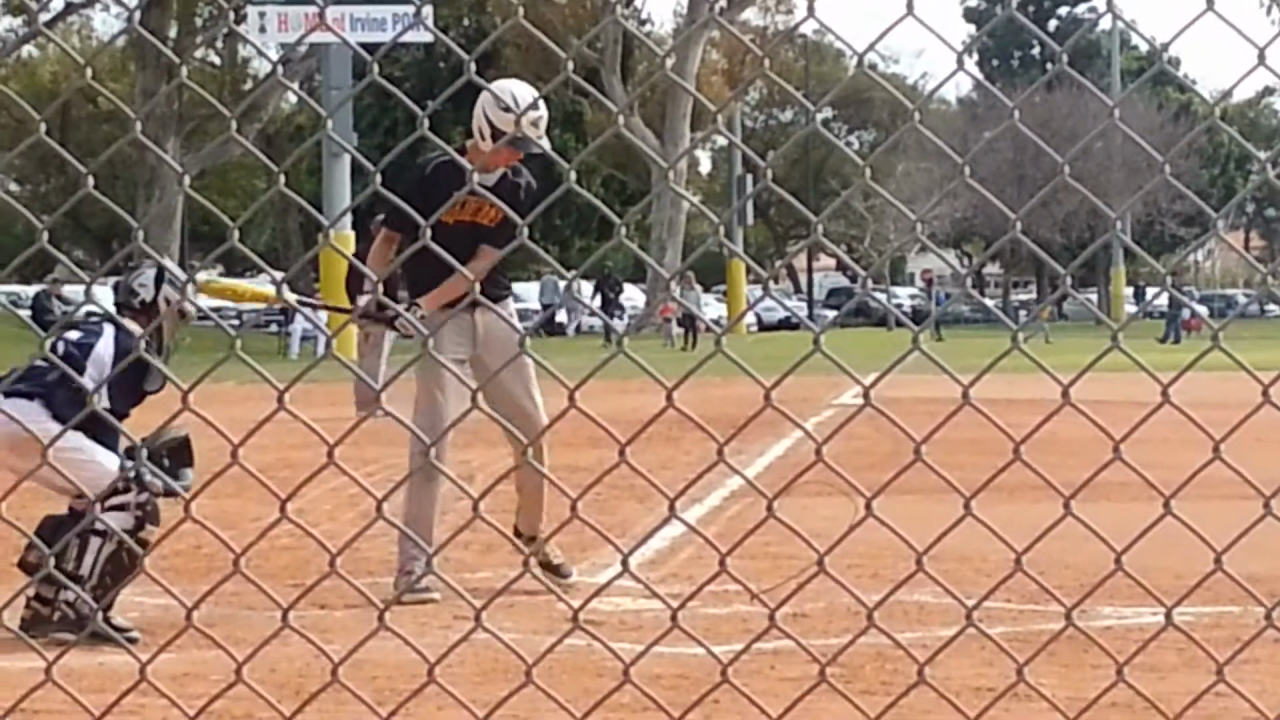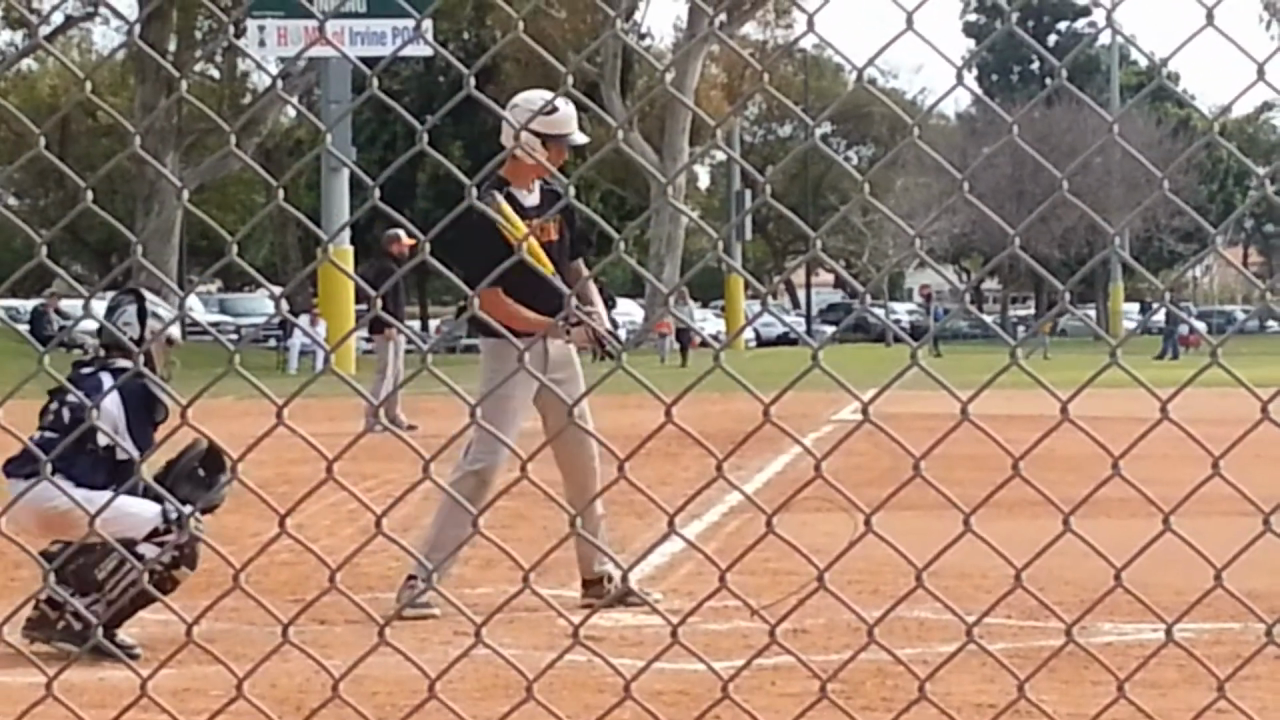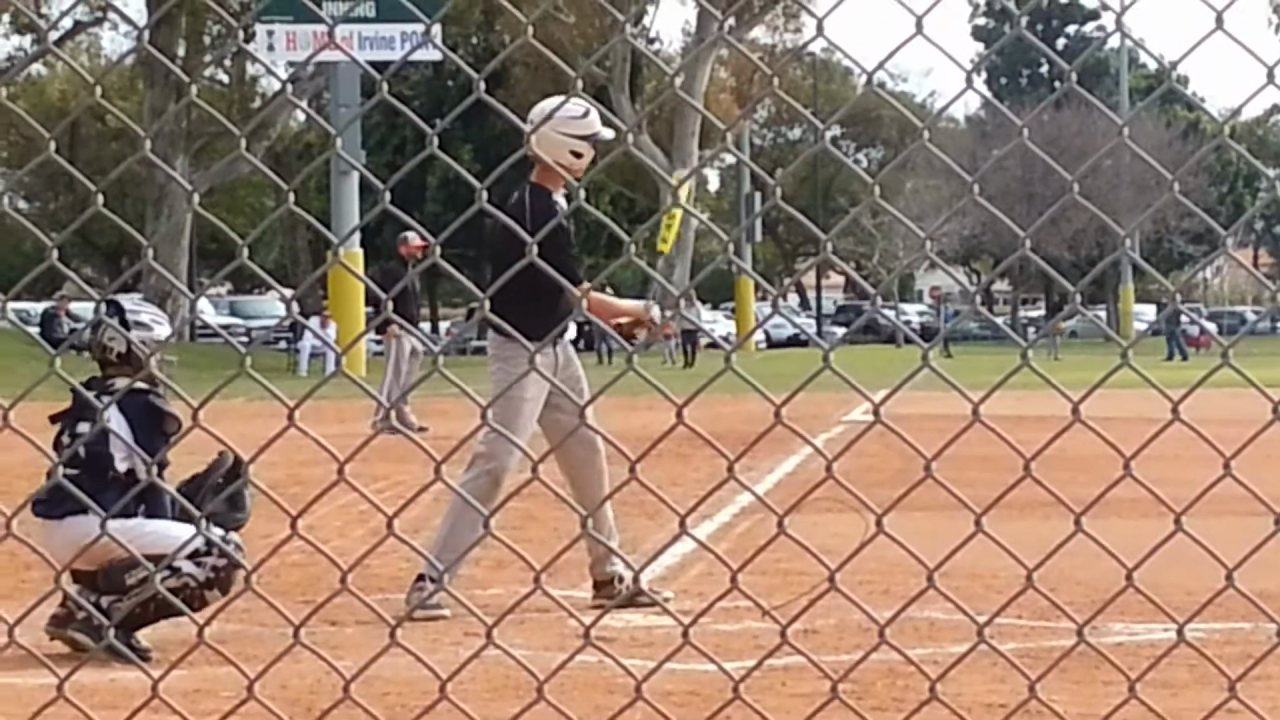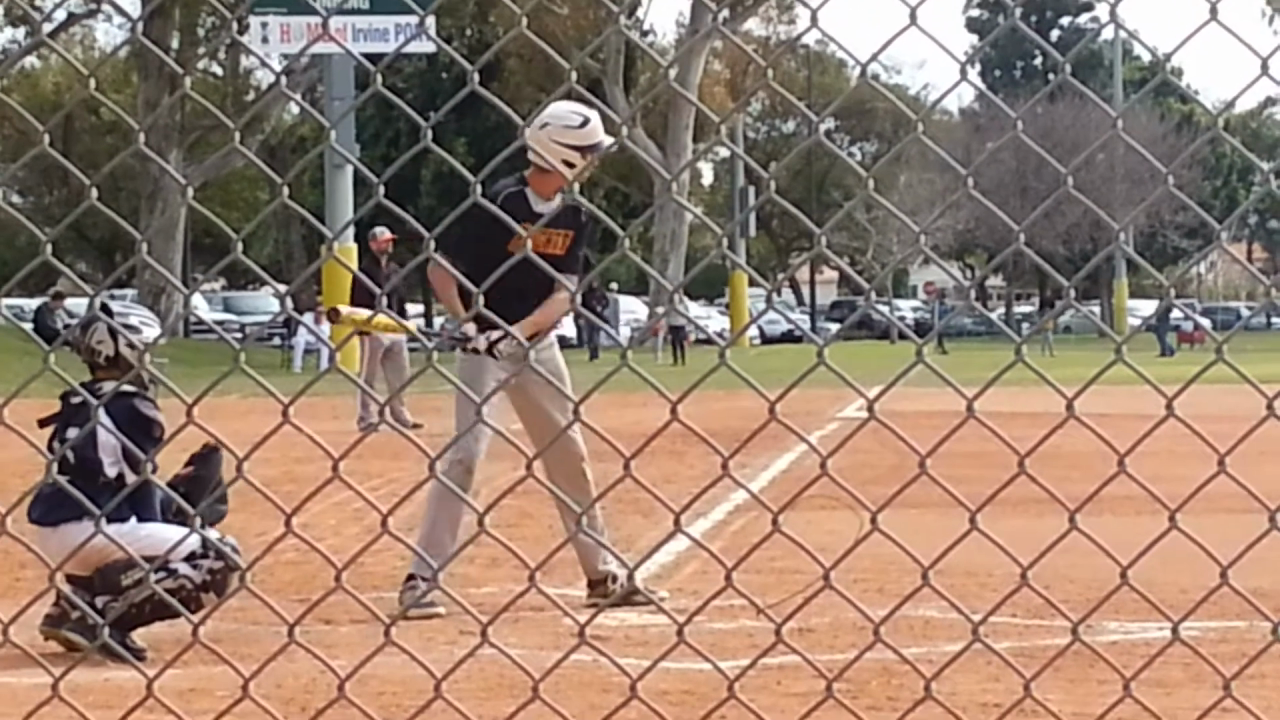
dt=0.5s
person 1, frame 1
left shoulder: (519, 189)
right shoulder: (434, 174)
left elbow: (480, 265)
right elbow: (390, 236)
left wrist: (424, 304)
right wrist: (366, 289)
left hip: (494, 313)
right hip: (438, 320)
left knee: (532, 425)
right knee: (433, 439)
left ankle: (531, 532)
right ankle: (414, 564)
person 1, frame 2
left shoulder: (555, 199)
right shoulder: (485, 209)
left elbow: (577, 270)
right elbow: (489, 302)
left wrist: (596, 313)
right wrist: (557, 327)
left hip: (559, 344)
right hip: (508, 349)
left knee: (582, 459)
right knee: (482, 464)
left ankle: (600, 576)
right ankle: (420, 579)
person 1, frame 3
left shoulder: (543, 202)
right shoulder: (541, 213)
right elbow: (581, 299)
left wrist: (616, 310)
right wrist: (637, 311)
left hip: (553, 345)
right hip: (519, 349)
left knee: (588, 455)
right knee: (494, 463)
left ankle: (611, 576)
right ankle: (430, 580)
person 1, frame 4
left shoulder: (575, 215)
right shoulder: (499, 202)
left elbow: (562, 293)
right elbow: (439, 266)
left wrist: (515, 335)
right wrist: (462, 320)
left hip: (536, 343)
right hip: (482, 343)
left knee: (570, 456)
right knee: (464, 456)
left ankle: (604, 575)
right ankle: (420, 579)
person 2, frame 1
left shoulder: (99, 333)
right shoulder: (127, 346)
left elbow: (94, 429)
right elbow: (100, 426)
left wrist: (132, 467)
right wrist: (138, 474)
left knee: (103, 496)
right knee: (133, 494)
left ankle: (47, 602)
right ankle: (73, 611)
person 2, frame 2
left shoulder: (87, 378)
right shoulder: (134, 387)
right elbow: (127, 476)
left wrist: (166, 492)
right hip: (52, 495)
left knee: (121, 526)
right knee: (180, 531)
left ankle: (55, 608)
right ankle: (80, 619)
person 2, frame 3
left shoulder: (90, 399)
right shoulder: (140, 404)
right elbow: (149, 487)
left wrist: (187, 500)
left hip: (61, 527)
right hip: (87, 527)
right knee: (223, 552)
left ankle: (82, 603)
right ankle: (106, 615)
person 2, frame 4
left shoulder: (81, 402)
right shoulder: (129, 407)
right elbow: (140, 492)
left wrist: (175, 496)
right wrist: (158, 549)
left hip: (57, 531)
right hip: (84, 532)
right knee: (219, 557)
left ankle: (75, 605)
right ankle: (101, 616)
person 3, frame 1
left shoulder: (359, 253)
left elbow: (349, 283)
right elbow: (392, 288)
left wrist: (357, 306)
left knee: (367, 358)
right knee: (376, 361)
left ankle: (363, 401)
right ankle: (372, 405)
person 3, frame 2
left shoulder: (376, 267)
right shoulder: (388, 268)
right elbow: (383, 300)
right wrist: (389, 325)
left hip: (387, 328)
right hip: (388, 329)
left knee: (395, 374)
right knee: (386, 373)
left ankle: (394, 417)
right ankle: (372, 418)
person 3, frame 3
left shoulder: (414, 273)
right shoulder: (390, 270)
right elbow: (378, 299)
left wrist: (417, 331)
right wrist: (388, 324)
left hip: (412, 332)
right hip: (397, 331)
left knee: (408, 379)
right knee: (395, 376)
left ankle: (404, 418)
right ankle: (382, 419)
person 3, frame 4
left shoulder: (395, 269)
right shoulder: (364, 270)
right elbow: (356, 303)
left hip: (396, 331)
right hip: (374, 332)
left knee: (400, 376)
right knee: (369, 377)
left ankle: (400, 415)
right ankle: (367, 418)
